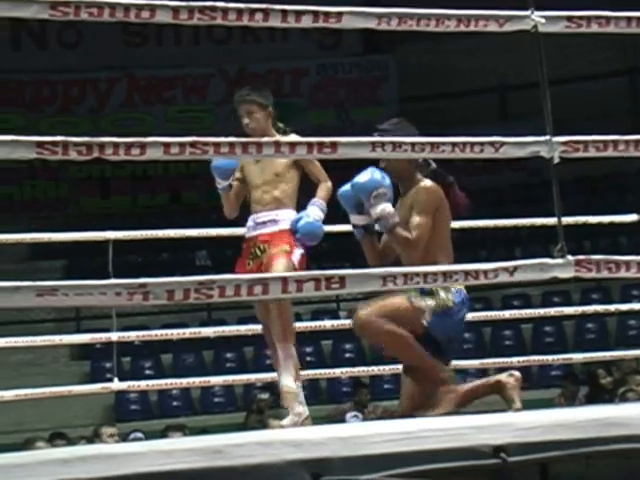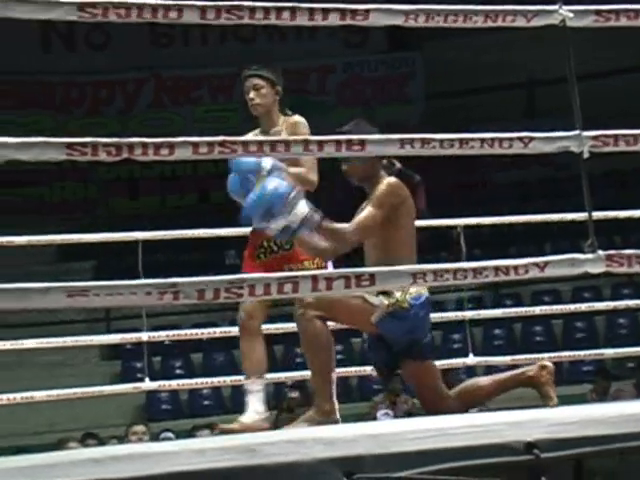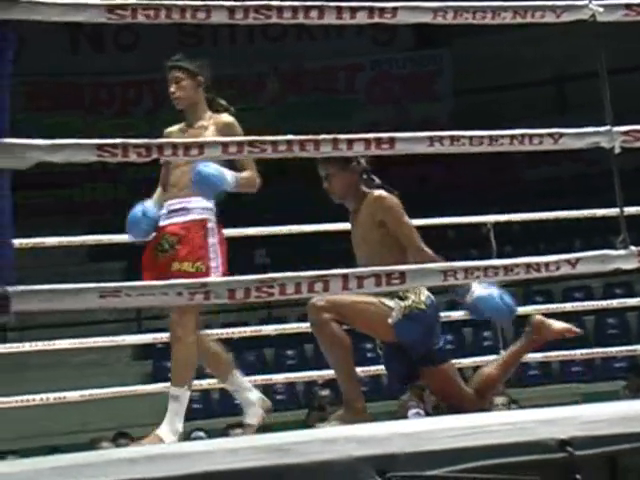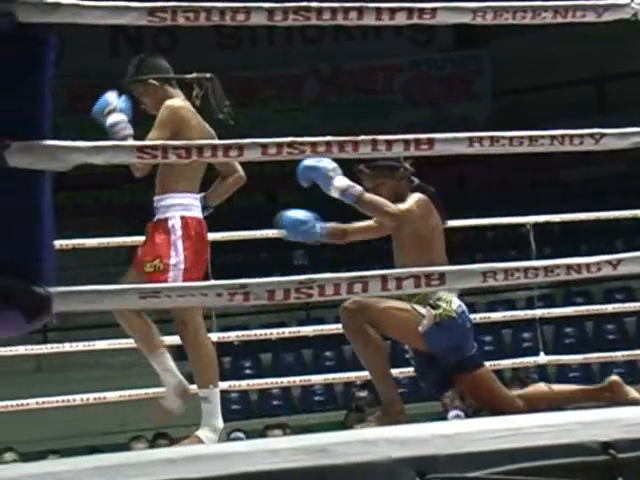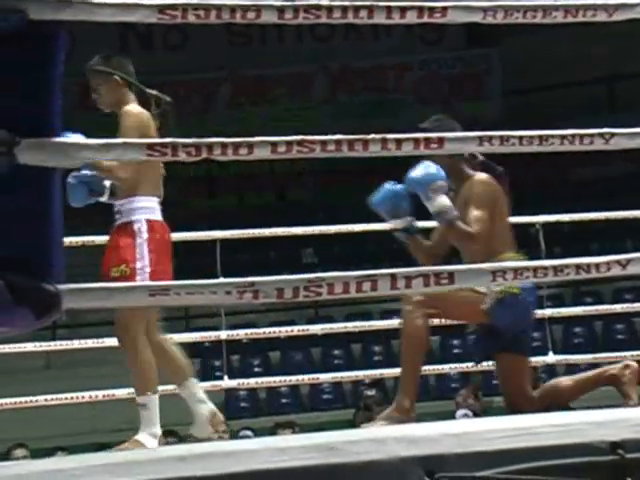
dt=0.7s
person 1, frame 1
right shoulder: (244, 159)
left elbow: (325, 183)
right elbow: (230, 211)
left wrist: (316, 210)
right wrist: (224, 182)
left hip: (285, 232)
right hip: (253, 240)
left knee: (278, 305)
right knee: (270, 327)
left ankle: (289, 378)
right ankle: (296, 410)
person 1, frame 2
left shoulder: (295, 124)
right shoulder: (249, 141)
left elbow: (311, 178)
left wrist: (268, 166)
right wrist: (240, 188)
right hip: (261, 235)
left knee: (311, 322)
right knee: (248, 318)
left ankle: (327, 407)
right ankle: (255, 410)
person 1, frame 3
left shoulder: (224, 124)
right shoulder: (171, 134)
left elbow: (253, 180)
left wrist: (227, 179)
right wrist: (149, 208)
left hip: (198, 229)
right hip: (163, 233)
left knee: (182, 324)
right knee: (187, 330)
left ankle: (173, 426)
right ankle: (250, 398)
person 1, frame 4
left shoulder: (174, 109)
right shoulder: (199, 124)
left elbow: (140, 166)
right elbow: (236, 176)
left wrist: (115, 121)
left hip: (177, 226)
right hip: (171, 226)
left knee: (189, 325)
right knee: (124, 305)
left ankle: (210, 427)
right ankle: (173, 381)
person 1, frame 5
left shoulder: (132, 115)
right shoulder: (143, 121)
left elbow: (121, 172)
right wrist: (102, 190)
left hip: (141, 231)
right hip: (130, 232)
left knee: (134, 332)
right knee: (147, 334)
left ankle: (151, 432)
right ankle: (204, 412)
person 2, frame 1
left shoulder: (426, 190)
right shoulder: (409, 197)
left elbow: (414, 246)
right elbow: (379, 263)
left wrist: (382, 211)
right wrist: (362, 224)
left hip: (441, 298)
right hip: (428, 303)
left knee: (366, 320)
right knee: (412, 410)
left ankle: (442, 381)
right ankle: (495, 383)
person 2, frame 2
left shoulder: (390, 188)
right shoulder: (373, 198)
left elbow: (347, 238)
right elbow: (328, 250)
left wrist: (304, 217)
right wrist: (292, 228)
left hip: (400, 302)
right hip: (396, 306)
left knee: (309, 304)
right knee: (444, 405)
right ankle: (529, 375)
person 2, frame 3
left shoulder: (379, 202)
right shoulder: (358, 213)
left elbow: (419, 253)
left wrist: (468, 289)
left hip: (409, 310)
right hip: (398, 316)
left knee: (320, 308)
right knee: (471, 401)
left ankle: (354, 408)
right ankle: (534, 336)
person 2, frame 4
left shoulder: (418, 204)
right shoulder: (399, 222)
left elbow: (393, 214)
right elbow: (350, 231)
left wrist: (341, 186)
right wrist: (318, 229)
left hip: (440, 317)
right hip: (437, 324)
left knee: (353, 311)
right knee: (514, 406)
left ankle: (392, 409)
right ankle: (604, 391)
person 2, frame 5
left shoulder: (480, 184)
right shoulder: (459, 194)
left elbow: (476, 243)
right elbow: (431, 260)
left wrist: (439, 203)
right wrist: (401, 224)
left hip: (505, 293)
right hip: (501, 301)
left knee: (416, 304)
right knee: (524, 405)
left ankle: (402, 409)
right ankle: (613, 374)
